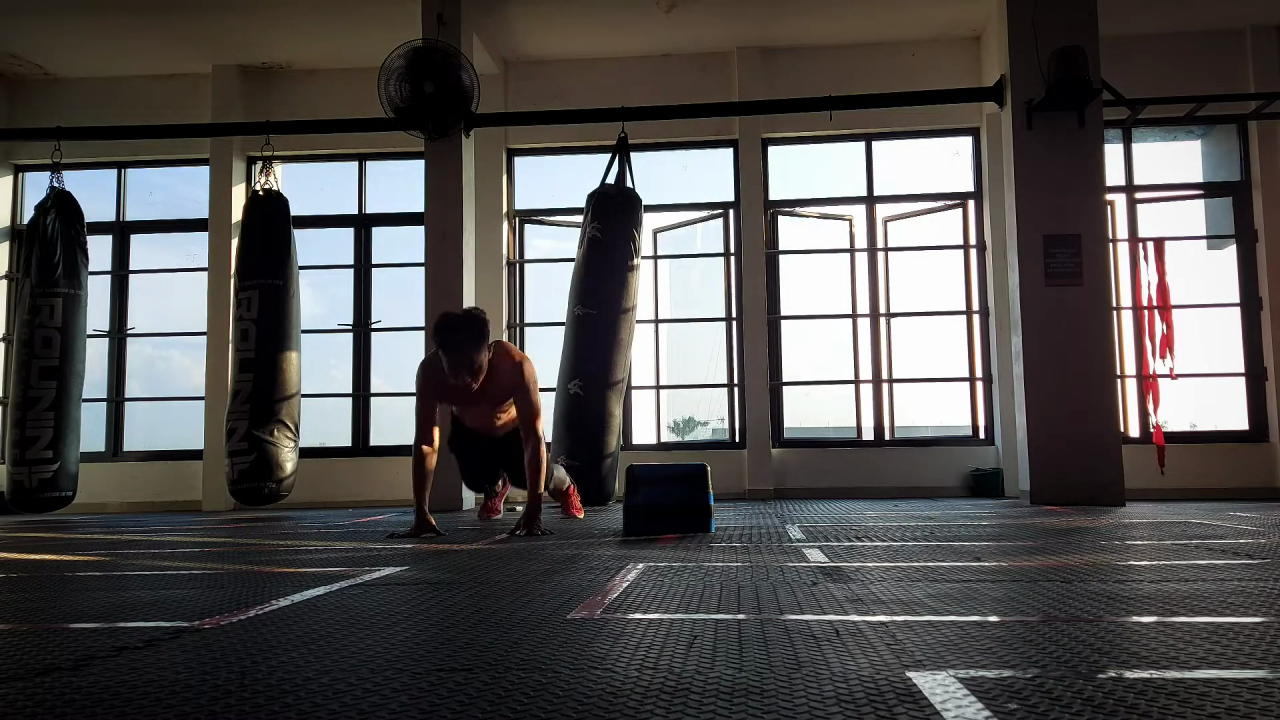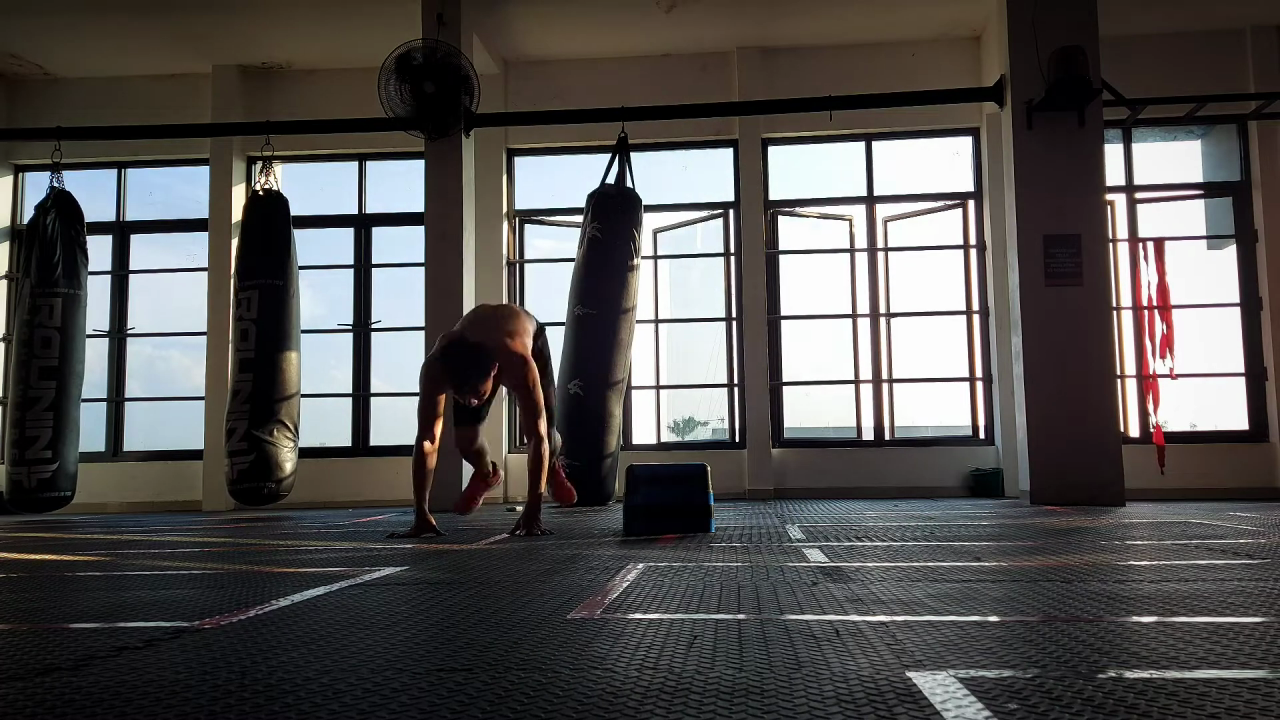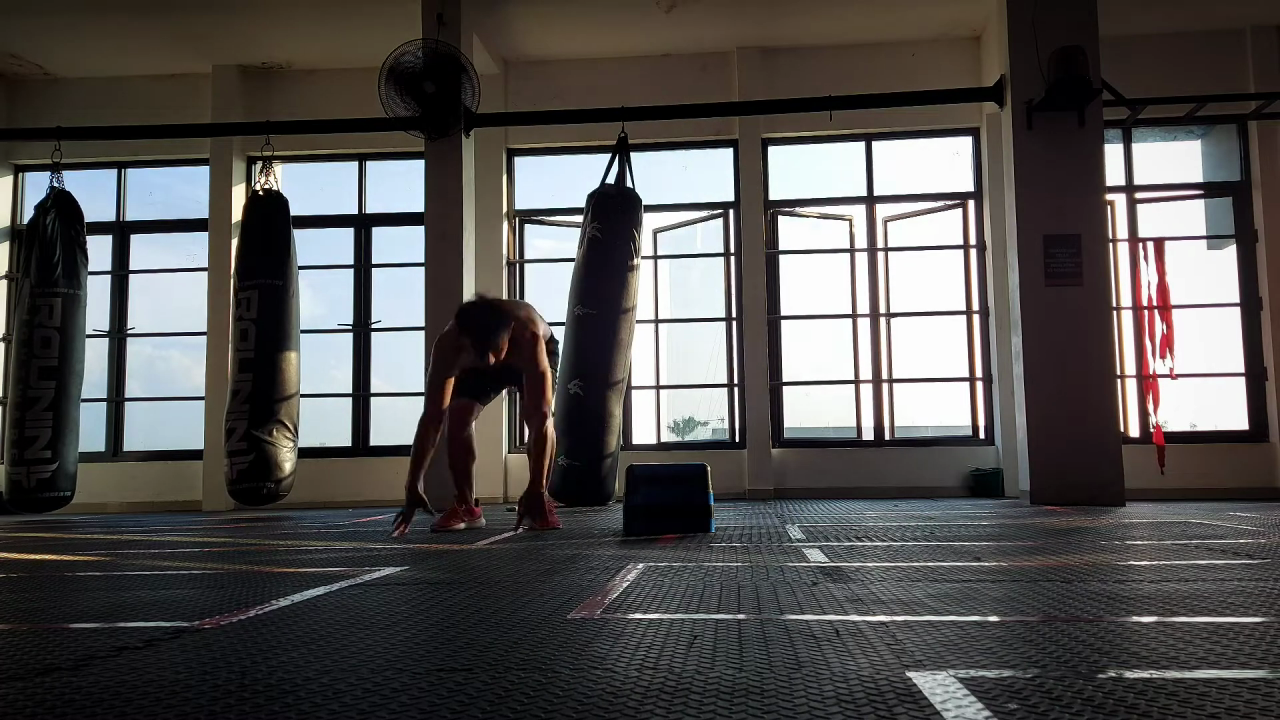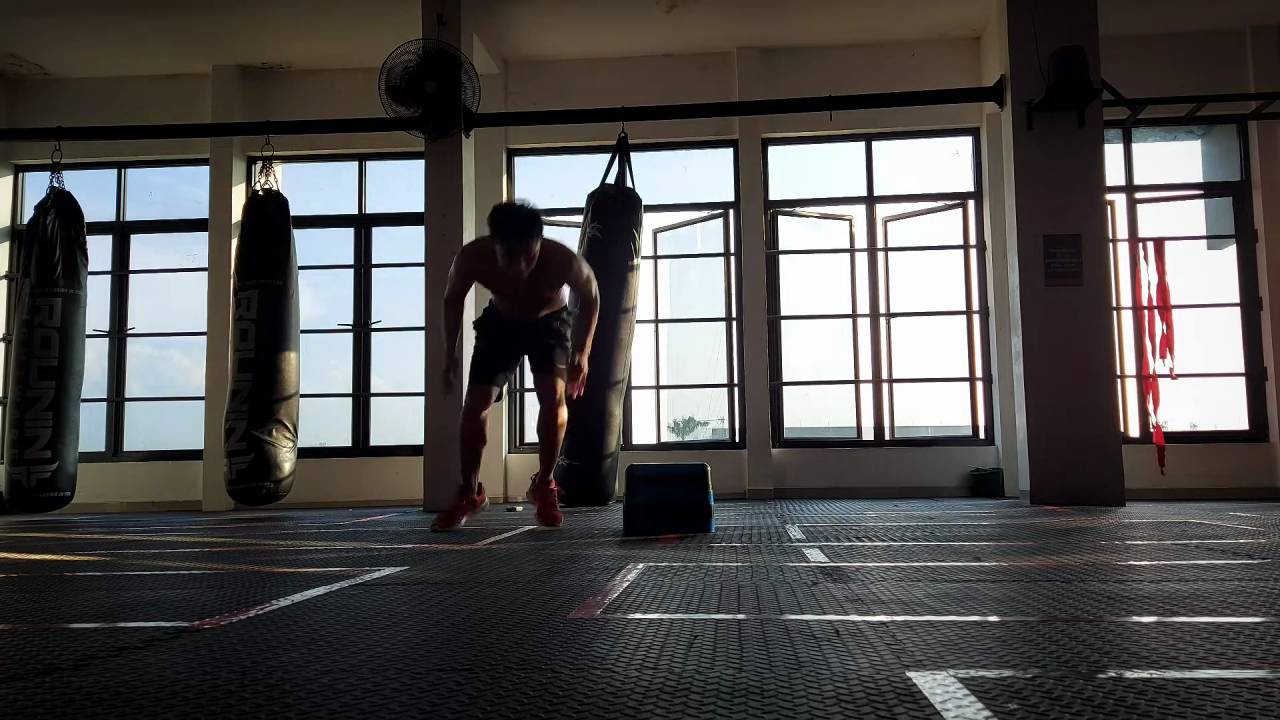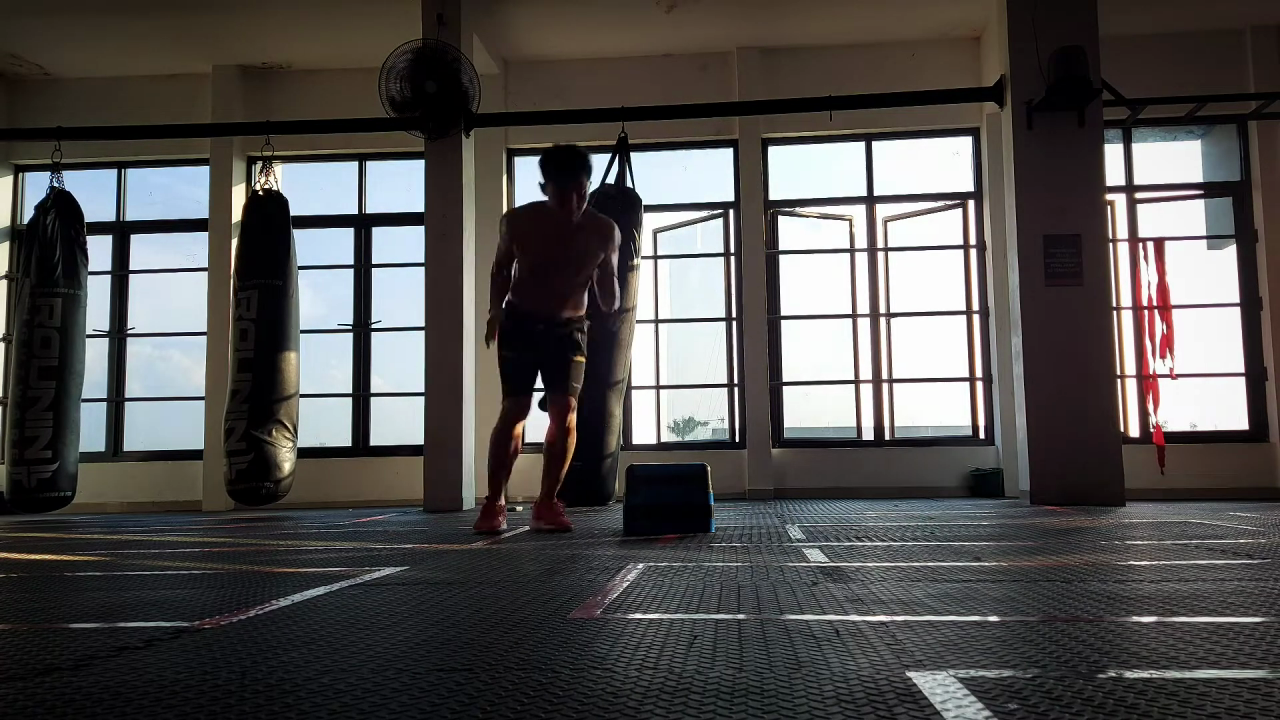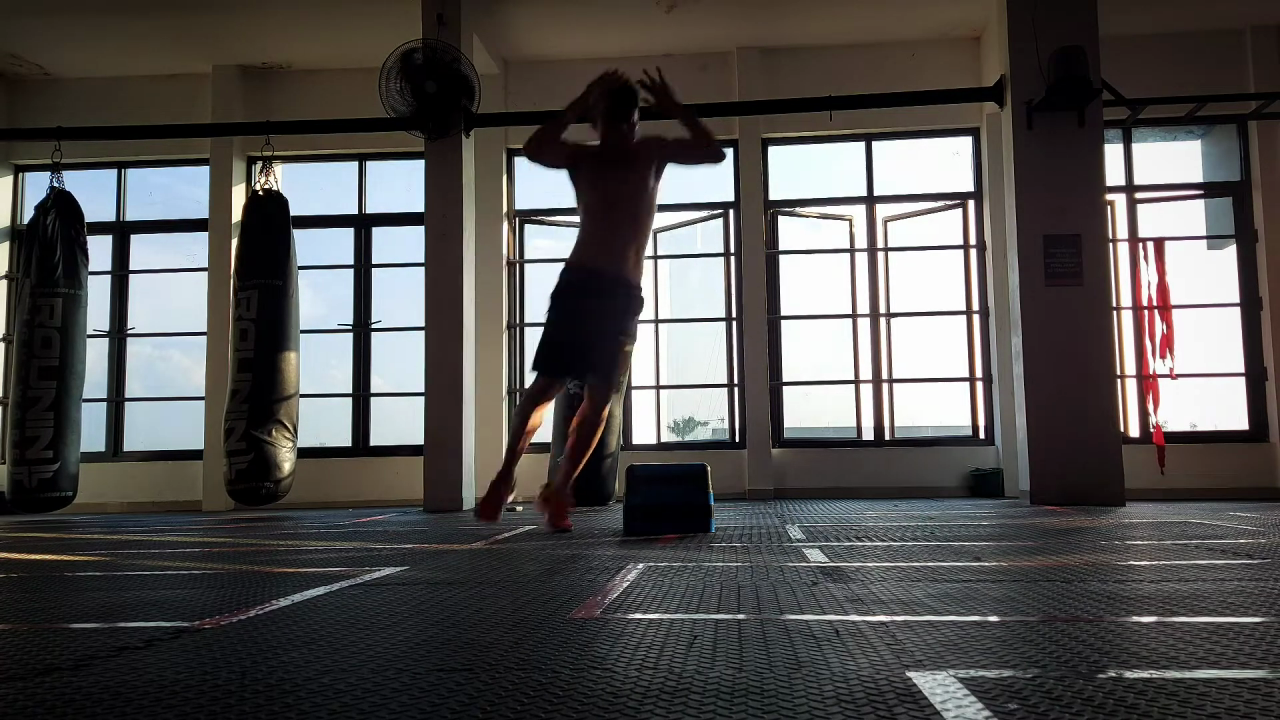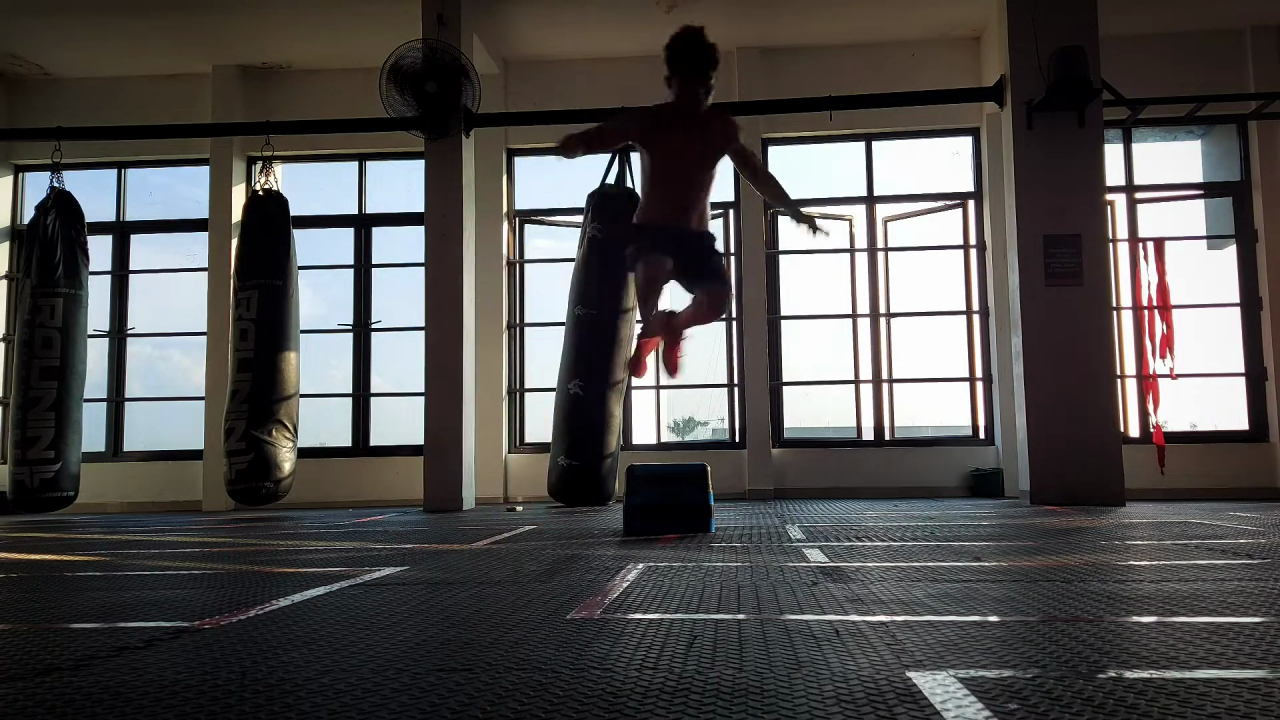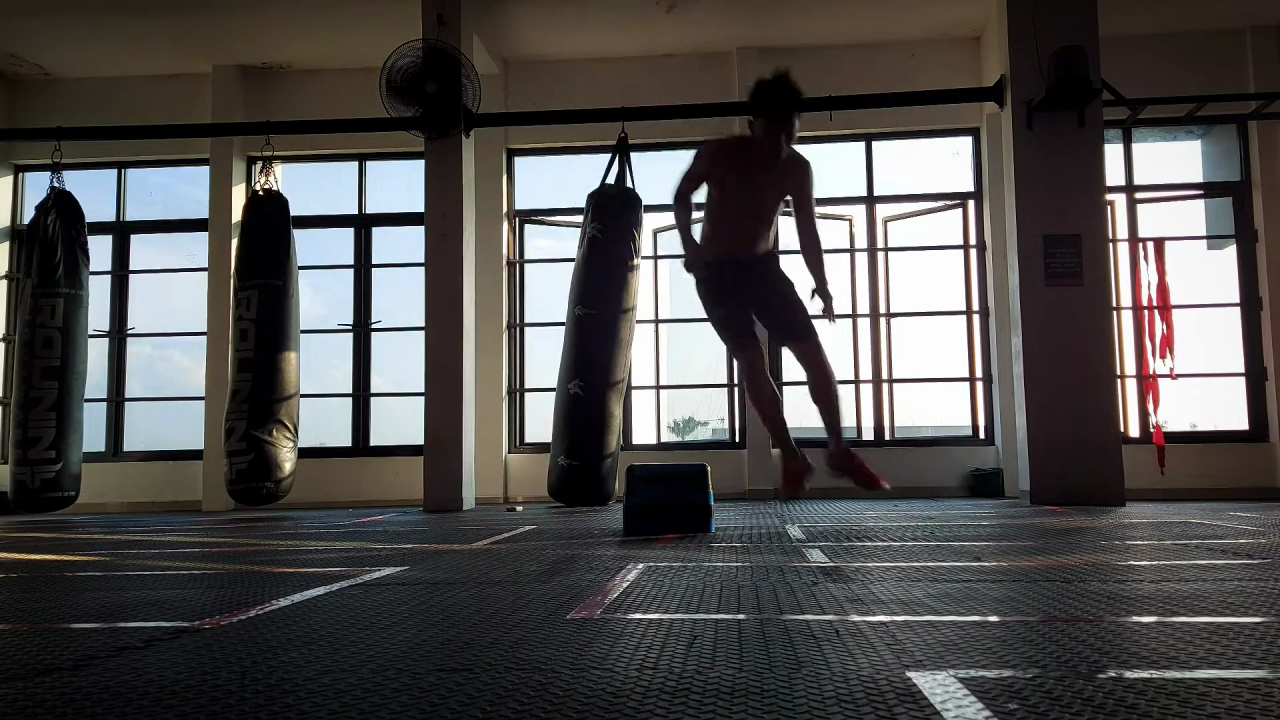
dt=0.2s
person 1, frame 1
left shoulder: (516, 366)
right shoulder: (431, 371)
left elbow: (534, 439)
right elbow: (425, 443)
left wrist: (533, 513)
right wrist: (422, 514)
left ankle: (564, 486)
right ankle: (496, 487)
person 1, frame 2
left shoulder: (520, 363)
right shoulder: (435, 368)
left elbow: (538, 436)
right elbow: (426, 440)
left wrist: (532, 511)
right wrist: (421, 515)
left knee: (542, 429)
right knee: (464, 438)
left ankle: (554, 469)
right ankle: (486, 472)
person 1, frame 3
left shoulder: (528, 339)
right shoulder: (449, 343)
left elbow: (542, 414)
right elbow: (432, 416)
left wrist: (537, 489)
right wrist: (413, 488)
left hip: (541, 343)
left knee: (542, 420)
right knee: (457, 419)
left ankle: (540, 500)
right ankle: (466, 506)
person 1, frame 4
left shoulder: (563, 260)
right shoulder: (475, 256)
left elbow: (591, 296)
right elbow: (452, 298)
left wrist: (582, 352)
right wrist: (451, 354)
left hip: (550, 324)
right hip: (501, 323)
left knee: (553, 399)
right knee: (474, 405)
left ankle: (545, 486)
right ankle: (469, 494)
person 1, frame 5
left shoulder: (601, 229)
right shoulder: (521, 221)
left elbow: (607, 274)
right elbow: (500, 266)
left wrist: (611, 303)
right wrist: (495, 311)
left hip: (568, 328)
right hip: (519, 322)
left knee: (565, 412)
right knee: (514, 411)
left ankle: (547, 501)
right ankle: (494, 503)
person 1, frame 6
left shoulder: (653, 154)
right shoulder: (583, 159)
left elbow: (713, 153)
right elbow: (534, 148)
left wrist: (675, 108)
right wrist: (577, 106)
left hip: (624, 293)
right hip: (579, 283)
left knee: (599, 400)
right knee: (543, 389)
left ankle: (557, 493)
right ankle: (503, 481)
person 1, frame 7
left shoulder: (722, 125)
right shoulder: (647, 121)
left elbow: (755, 172)
right elbow: (590, 142)
left wrist: (789, 205)
right wrist: (572, 145)
left hip: (696, 237)
right hip: (649, 231)
left knee: (718, 301)
right knee: (654, 270)
left ankle: (671, 326)
right ankle: (651, 326)
person 1, frame 8
left shoulder: (798, 169)
right shoulder: (719, 155)
left elbow: (808, 230)
right elbow: (682, 196)
left wrist: (822, 284)
right wrist: (690, 247)
left hip: (764, 268)
right hip: (717, 271)
left knee: (812, 351)
right knee: (752, 358)
left ankle: (839, 452)
right ankle: (792, 457)
